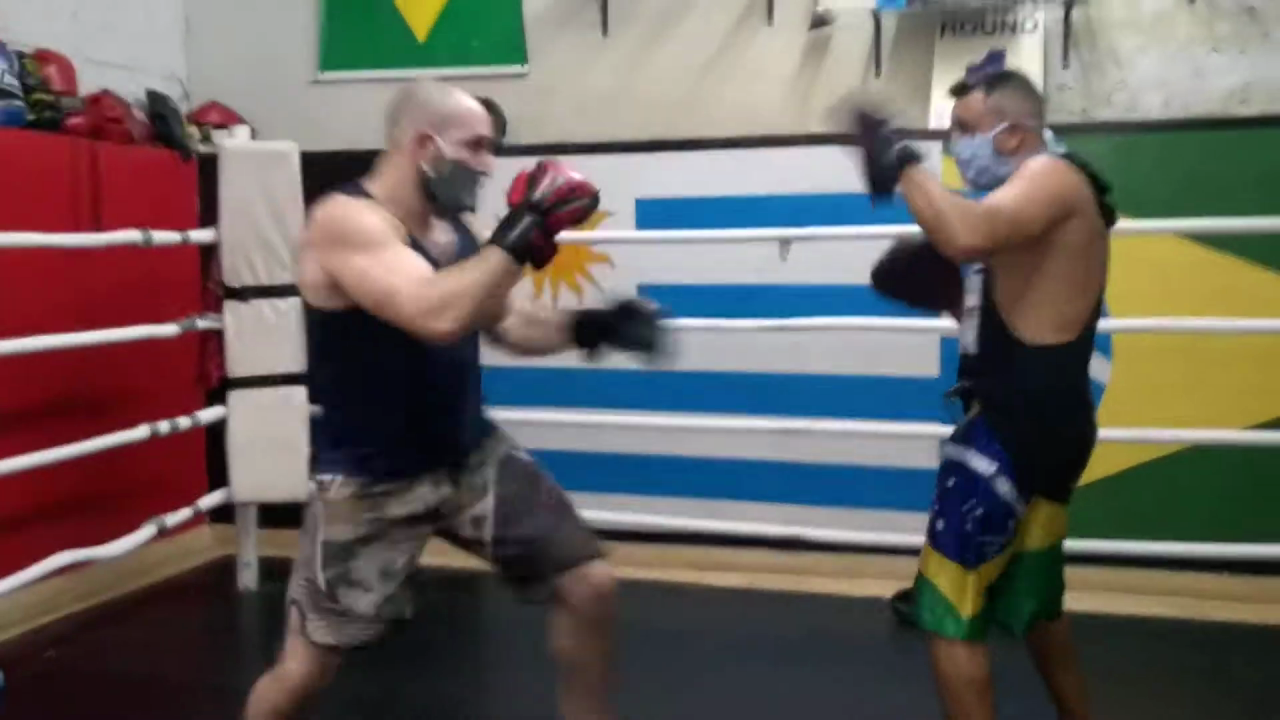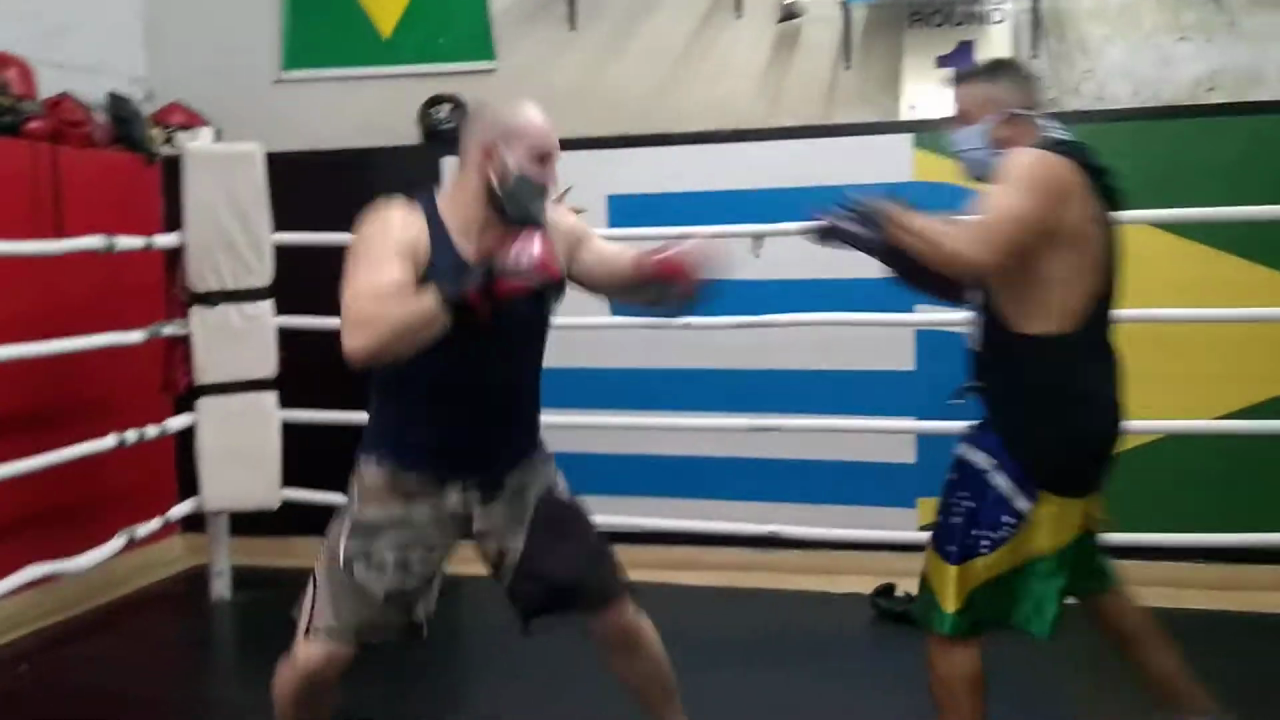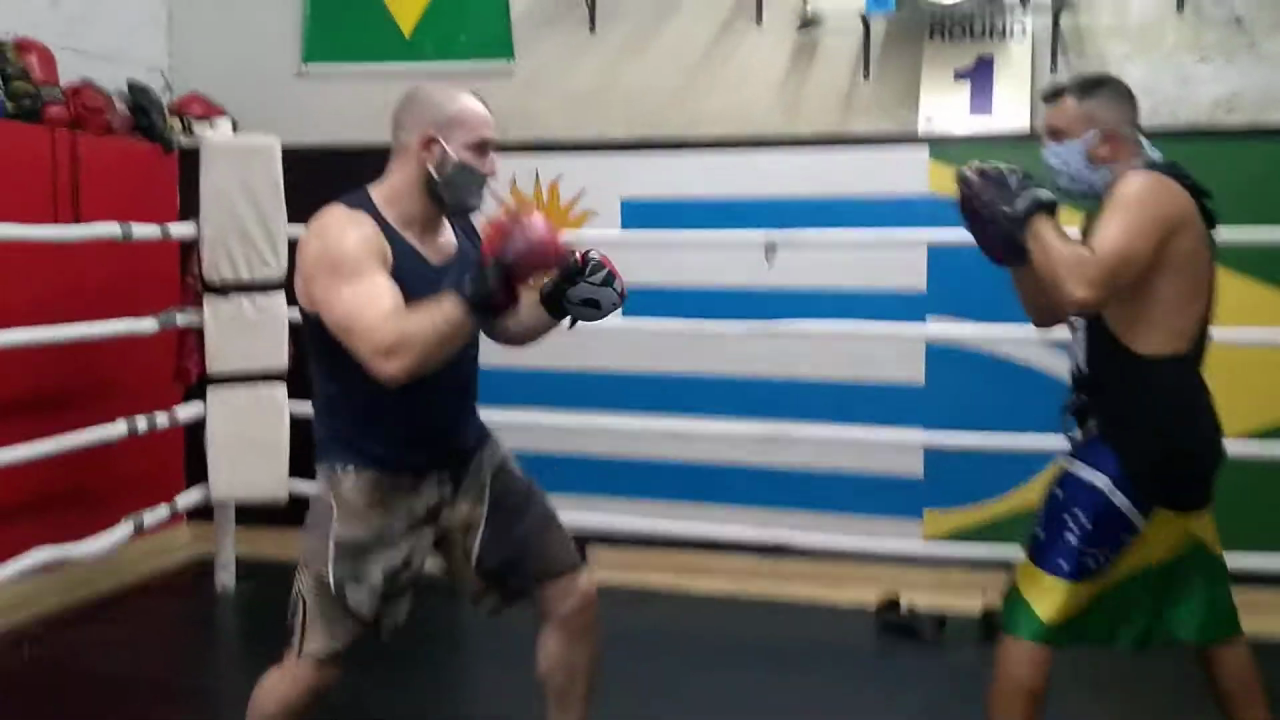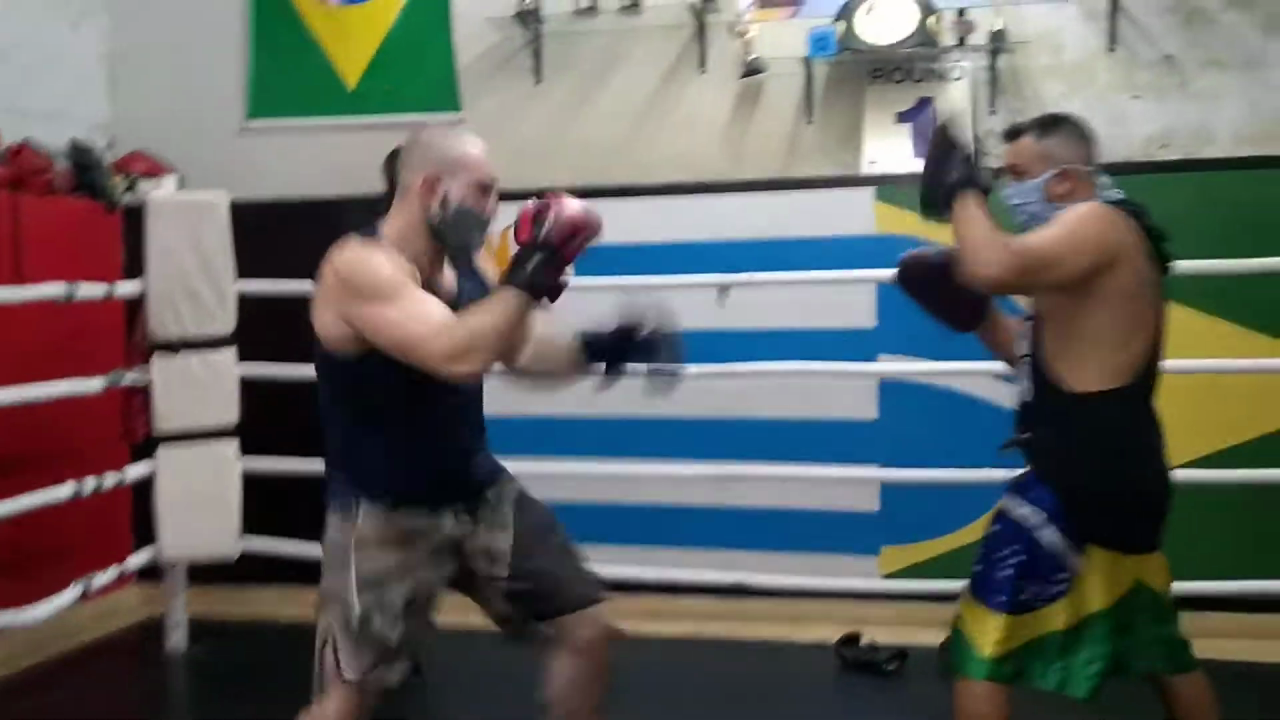
dt=0.3s
person 1, frame 1
left shoulder: (1051, 177)
right shoulder: (1030, 192)
left elbow: (967, 236)
left wrist: (901, 163)
right wrist: (943, 291)
left hip: (1018, 426)
right hip: (1034, 421)
left knee: (948, 608)
right knee: (1030, 600)
person 1, frame 2
left shoulder: (1036, 168)
right shoulder: (1060, 176)
left elbow: (976, 253)
left wrist: (893, 220)
right wrist: (923, 247)
left hip: (1034, 422)
right hip: (1073, 414)
left knee: (947, 609)
right knee: (1086, 578)
person 1, frame 3
left shoulder: (1148, 191)
right shoulder: (1131, 201)
left elbow: (1083, 287)
right elbow: (1051, 306)
left wrist: (1031, 213)
right wrist: (1014, 243)
left hip: (1137, 442)
right hip: (1166, 437)
left knee: (1032, 611)
right knee: (1209, 620)
person 1, frame 4
left shoulder: (1098, 225)
right shoulder: (1087, 243)
left elbow: (995, 267)
right elbow: (1031, 351)
left wrist: (962, 191)
right wrist: (965, 309)
left hip: (1079, 481)
right hip: (1126, 477)
left knee: (983, 647)
right knee: (1159, 650)
person 2, frame 1
left shoulder: (454, 223)
right shoulder: (346, 222)
left elbow: (508, 328)
right elbow: (440, 315)
left wrist: (592, 327)
right wrist: (523, 235)
left hip: (473, 456)
right hip: (364, 482)
left knee: (588, 587)
person 2, frame 2
left shoulder: (548, 226)
right shoulder: (397, 228)
left elbow: (629, 277)
right elbow: (365, 339)
left wrist: (667, 275)
right wrist: (473, 289)
left hip: (513, 473)
right hip: (403, 477)
left knee: (617, 621)
right knee: (319, 656)
person 2, frame 3
left shoulder: (467, 224)
right shoulder: (343, 234)
left elbow: (510, 325)
right elbow: (391, 355)
left wrist: (558, 297)
right wrist: (487, 285)
left hip: (468, 461)
right hip: (370, 482)
left knee: (574, 595)
right knee: (312, 666)
person 2, frame 4
left shoulder: (470, 262)
right shoulder: (362, 264)
left elbow: (532, 354)
right elbow: (458, 355)
left wrist: (604, 347)
right wrist: (533, 271)
left hip: (476, 492)
right hip: (386, 516)
left knee: (586, 626)
